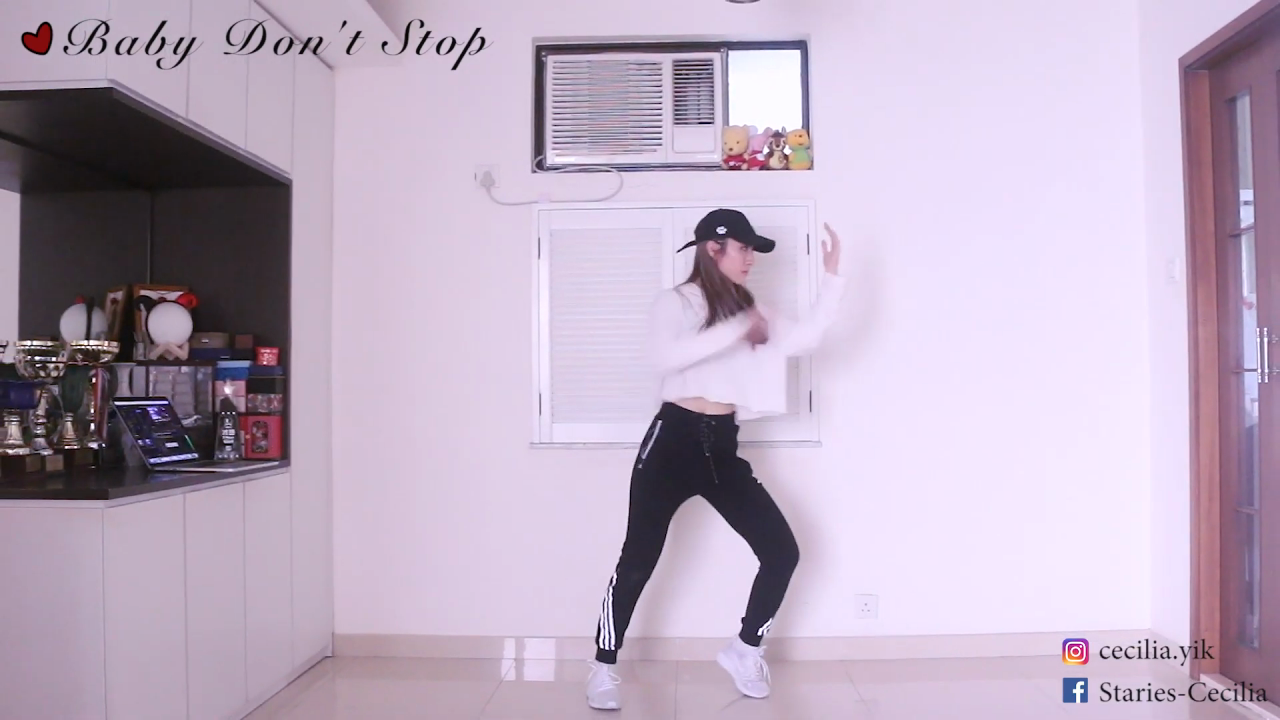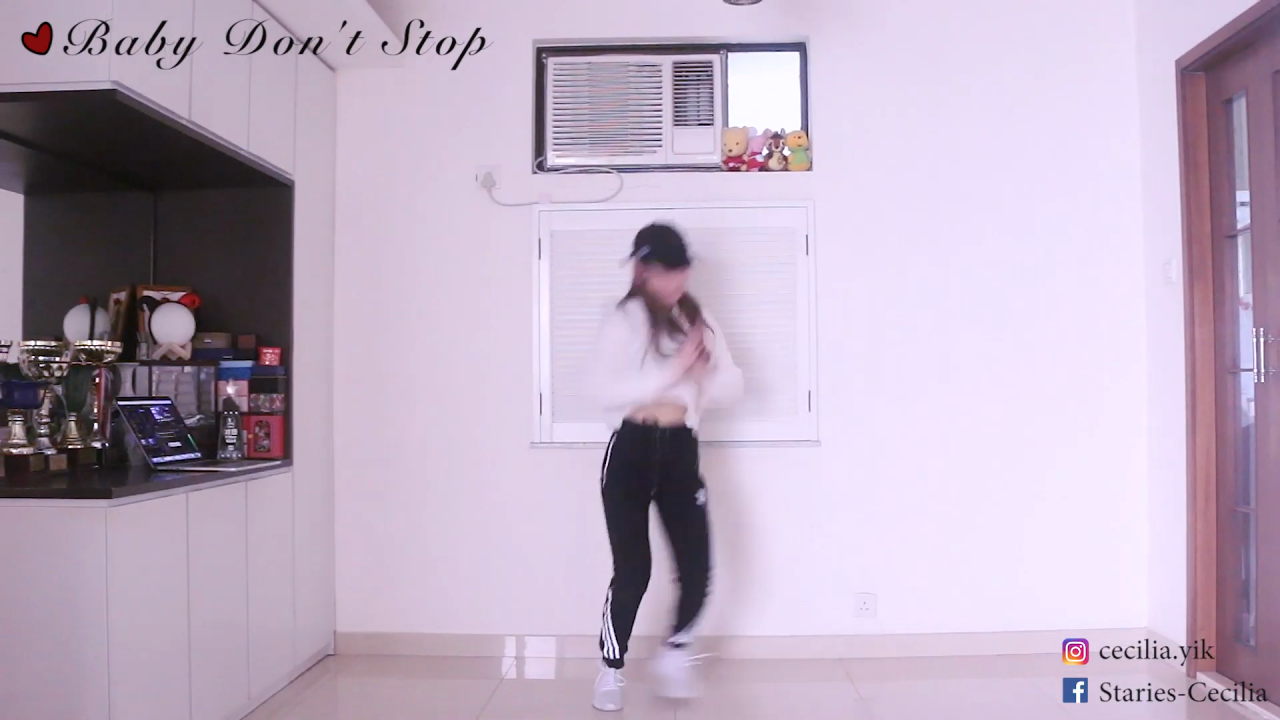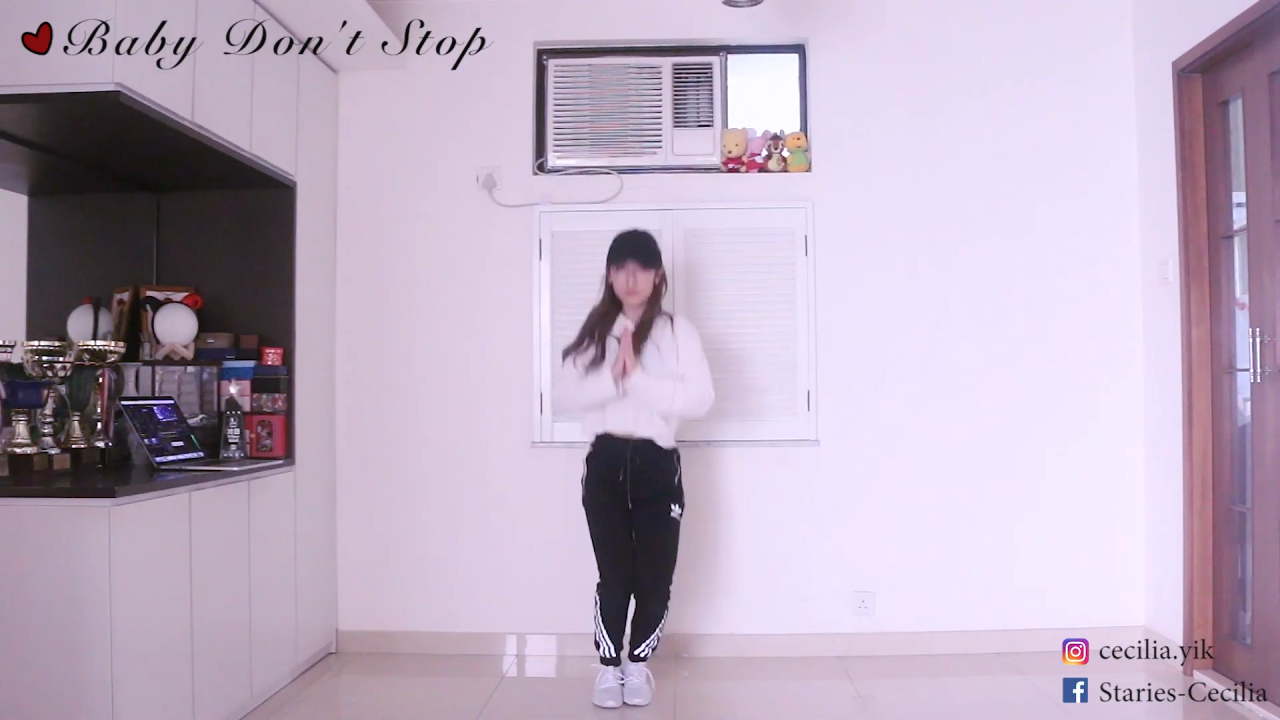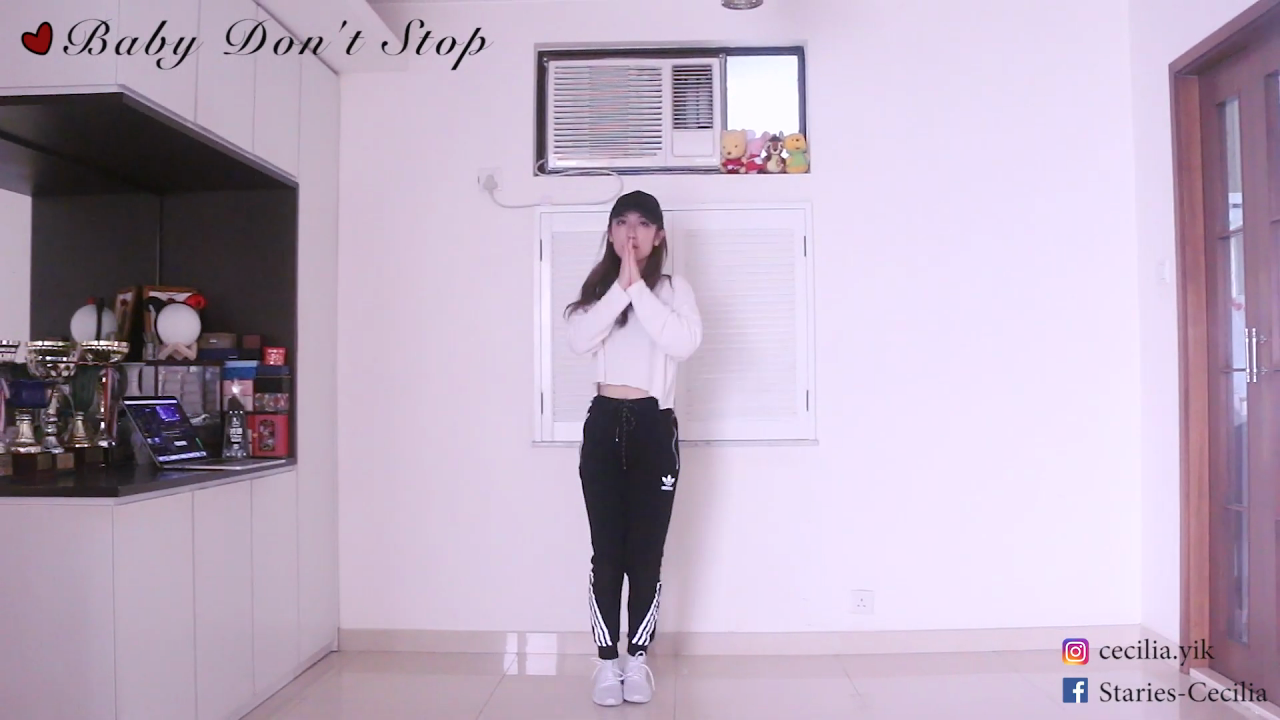
dt=0.4s
person 1, frame 1
left shoulder: (750, 311)
right shoulder: (675, 302)
left elbow: (803, 338)
right elbow: (664, 355)
left wrist: (832, 277)
right wrist: (732, 333)
left hip: (722, 446)
right hip: (673, 440)
left knee: (782, 551)
right knee: (638, 560)
left ankle: (745, 650)
right ankle: (603, 667)
person 1, frame 2
left shoulder: (696, 319)
right shoulder: (623, 319)
left elbow: (728, 386)
right elbow: (609, 388)
left wrist: (703, 370)
right wrist: (672, 370)
left hip: (680, 452)
right hip: (631, 452)
left knee: (697, 571)
right knee: (631, 572)
left ankle: (674, 653)
right ankle: (610, 670)
person 1, frame 3
left shoulder: (678, 331)
right shoulder: (595, 330)
left elbow: (700, 400)
right elbow: (565, 396)
left wrist: (637, 373)
right wrist: (611, 375)
left hip: (658, 466)
right hip: (606, 462)
left knee: (655, 582)
right knee: (615, 577)
left ankle: (638, 663)
right ankle: (609, 666)
person 1, frame 4
left shoulder: (673, 287)
right shoulder: (596, 287)
left elbow: (684, 343)
right elbow: (579, 340)
left wrist: (637, 286)
right wrist: (620, 287)
left hip: (653, 425)
right hip: (604, 424)
left knee: (645, 555)
right knee: (607, 554)
left ankle: (637, 658)
right ankle: (607, 662)
